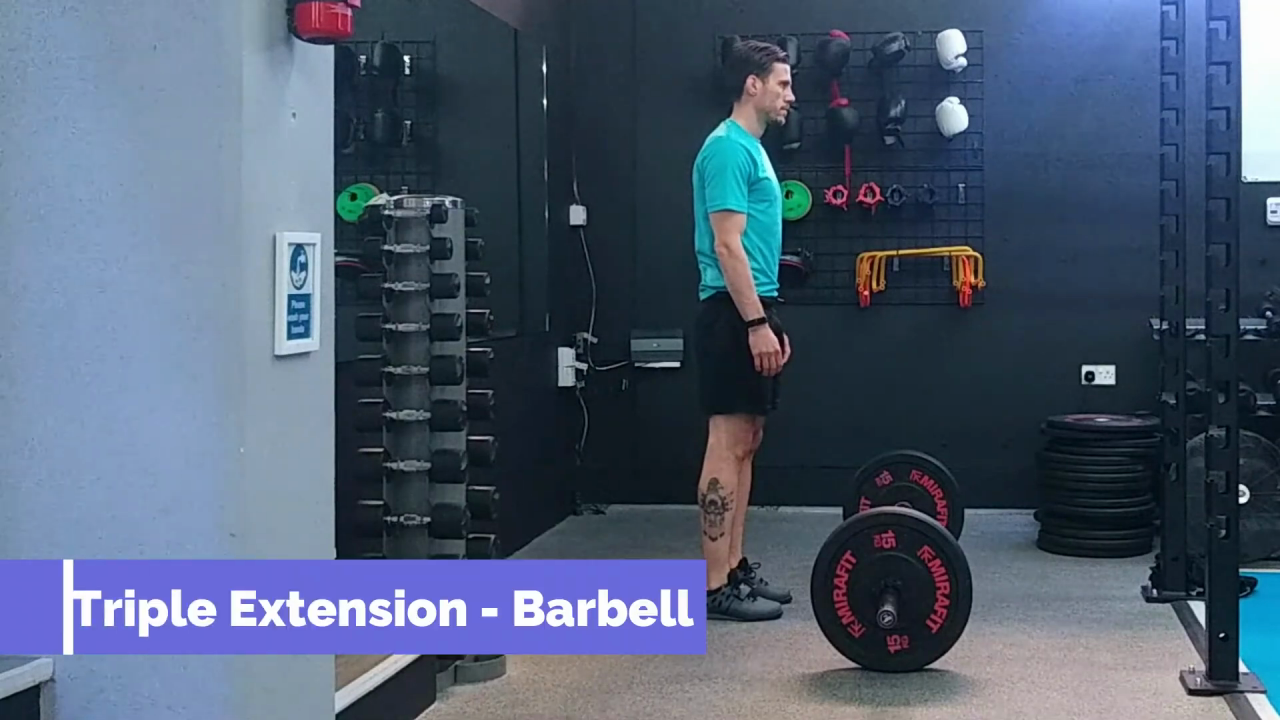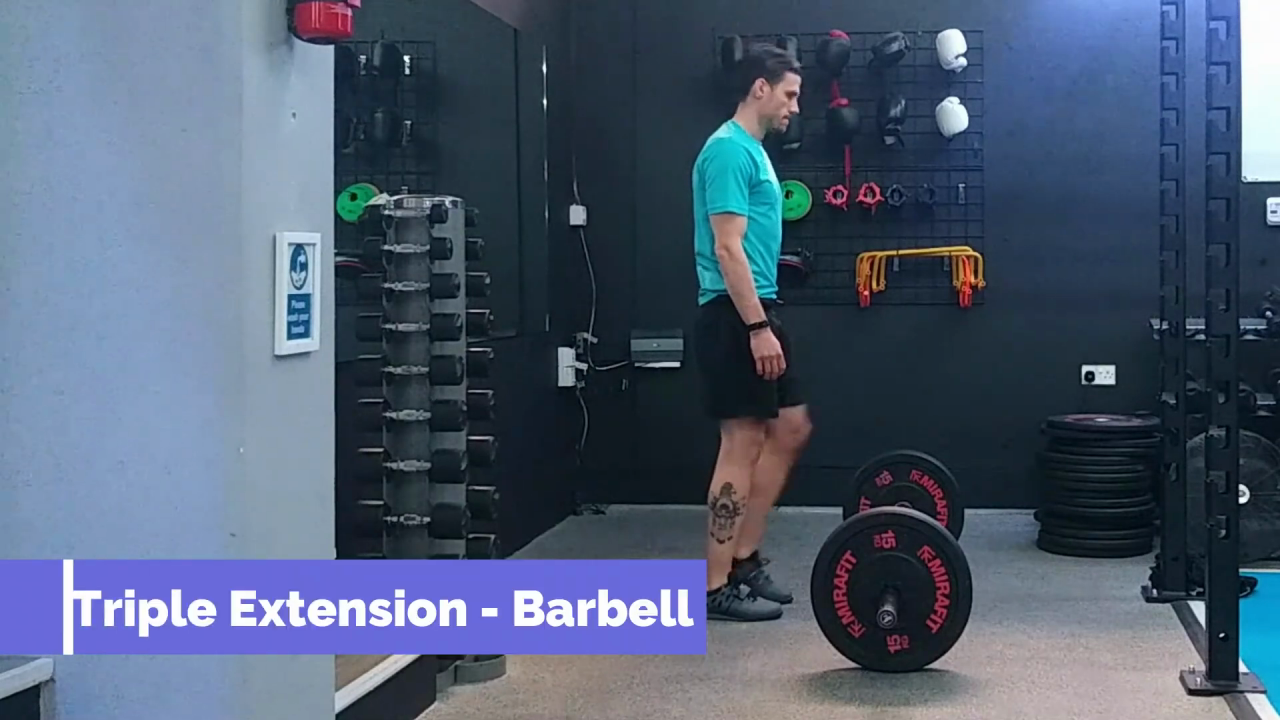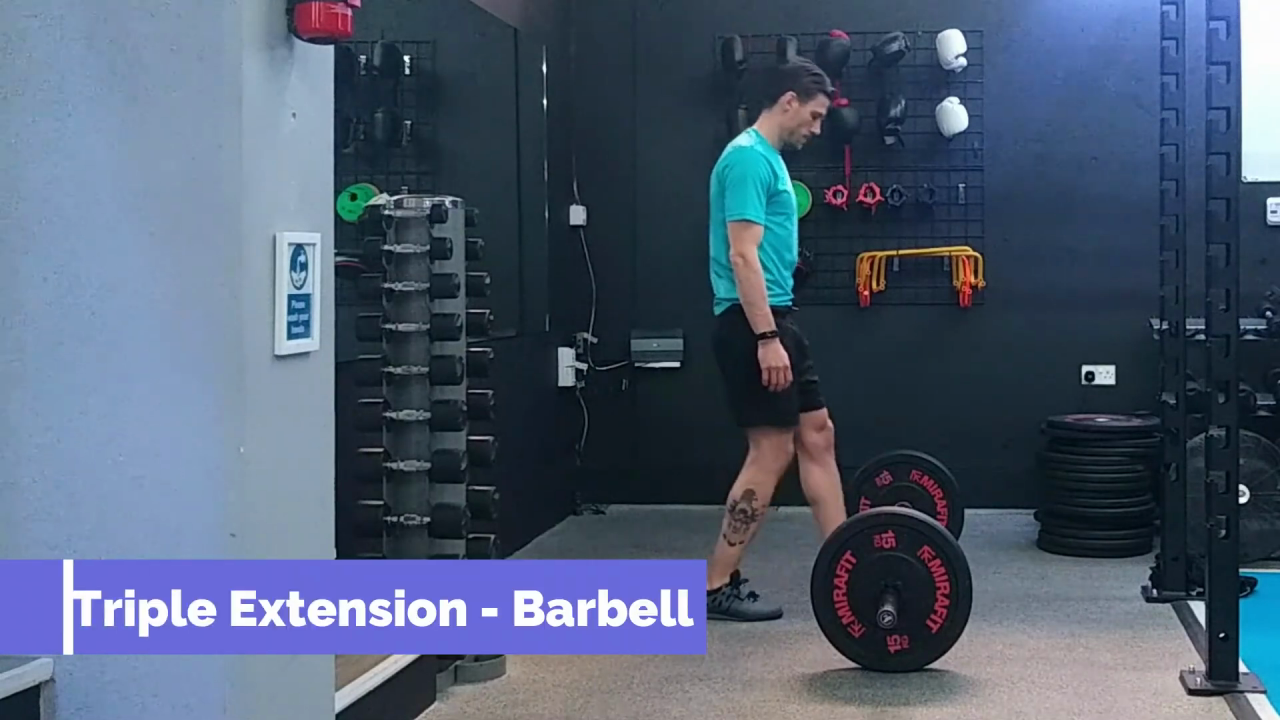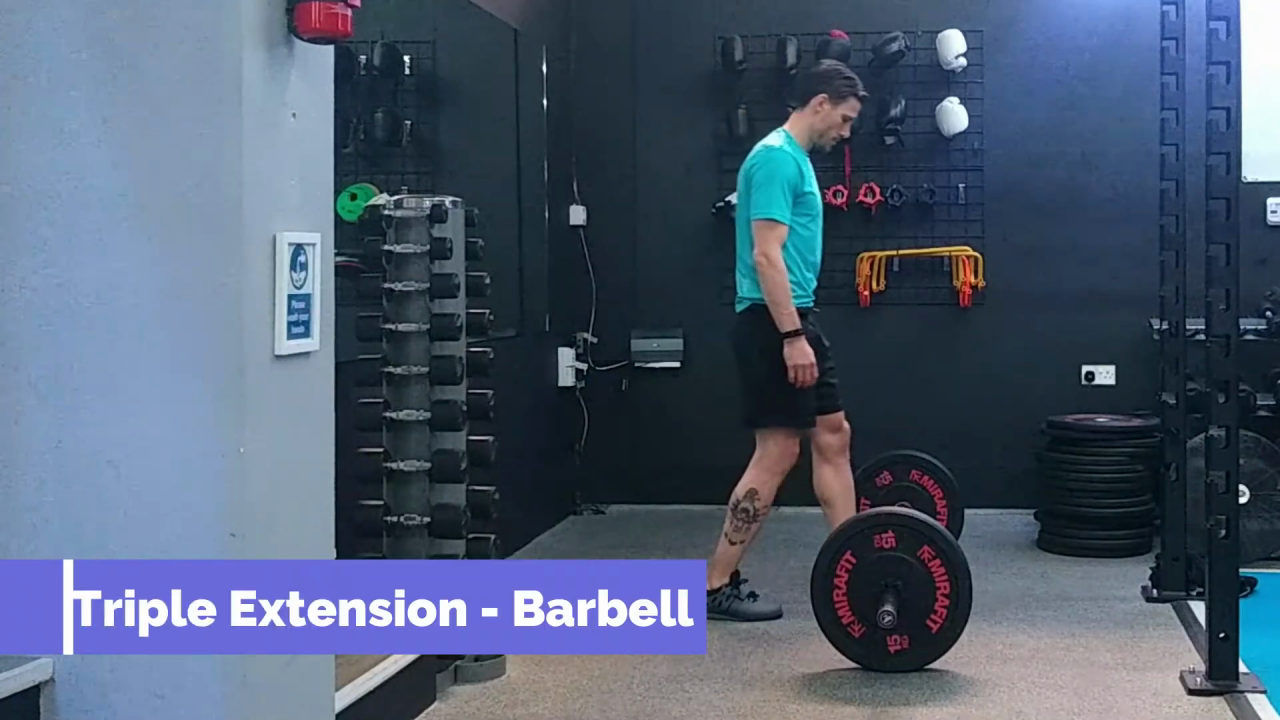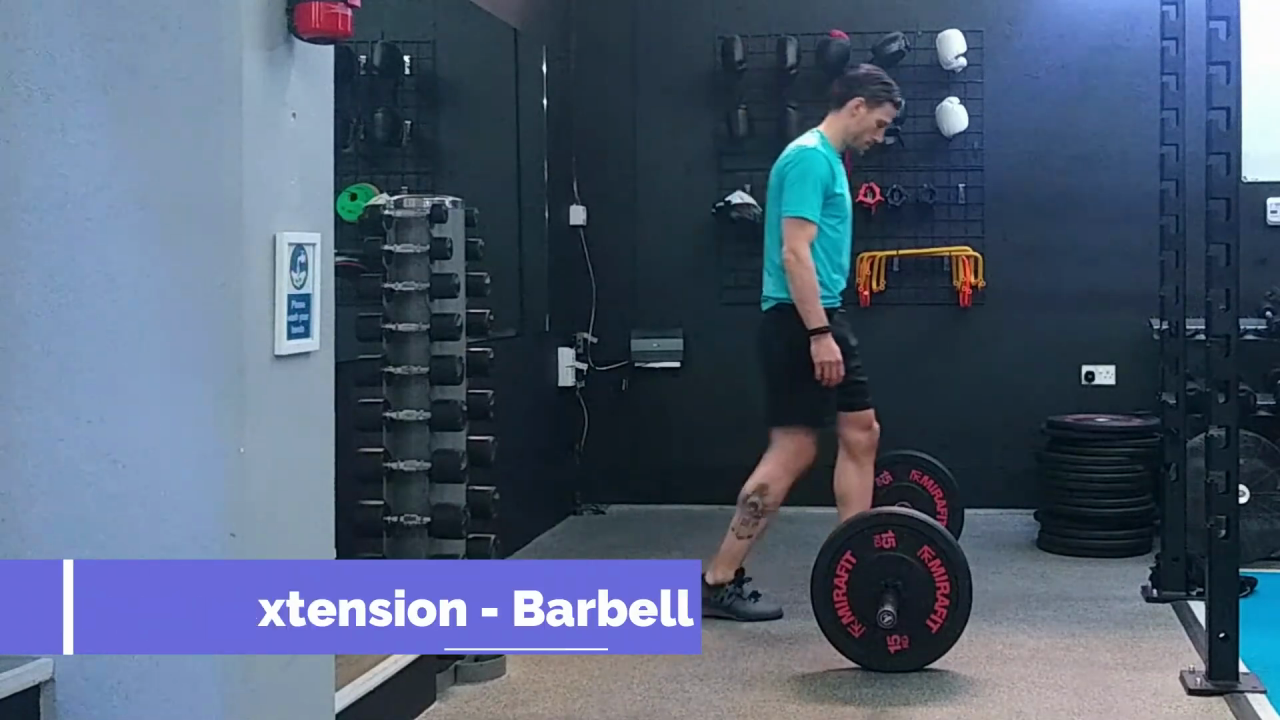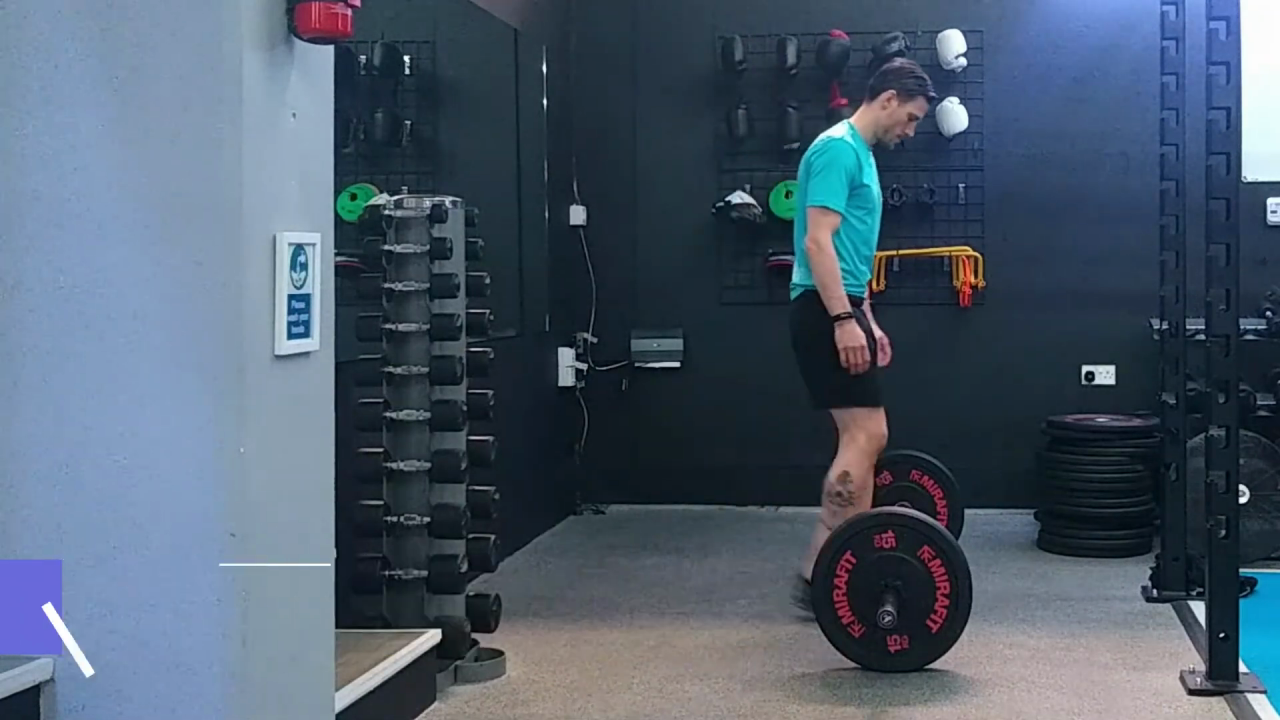
dt=0.2s
person 1, frame 1
left shoulder: (751, 147)
right shoulder: (728, 147)
right elbow: (728, 246)
left wrist: (769, 320)
right wrist: (756, 323)
left hip: (751, 312)
right hip: (733, 315)
left knee: (745, 445)
right knee: (728, 446)
left ankle: (734, 567)
right ankle: (714, 586)
person 1, frame 2
left shoulder: (750, 149)
right shoulder: (729, 150)
right elbow: (728, 249)
left wrist: (767, 322)
right wrist: (758, 326)
left hip: (753, 314)
right hip: (733, 318)
left knee: (789, 432)
right knee: (743, 448)
left ankle: (744, 560)
right ankle: (716, 586)
person 1, frame 3
left shoulder: (766, 157)
right shoulder: (748, 158)
right elbow: (743, 256)
right wrist: (766, 338)
left hip: (774, 320)
right hip: (752, 326)
left knee: (817, 438)
right knee: (773, 451)
right ankle: (717, 586)
person 1, frame 4
left shoulder: (794, 157)
right shoulder: (776, 158)
right elbow: (766, 255)
right wrist: (791, 335)
left hip: (796, 320)
right hip: (773, 324)
left knee: (833, 438)
right knee: (777, 454)
right ankle: (717, 585)
person 1, frame 5
left shoulder: (826, 159)
right shoulder: (809, 158)
right elbow: (794, 252)
right wrist: (818, 332)
left hip: (823, 318)
right hip: (800, 323)
left knee: (861, 435)
right knee: (792, 453)
right ankle: (719, 581)
person 1, frame 6
left shoulder: (859, 153)
right shoulder: (837, 149)
right elbow: (818, 241)
left wrist: (868, 321)
right wrist: (843, 318)
left hip: (844, 308)
right hip: (827, 309)
left knee: (868, 435)
right knee: (866, 435)
right ankle: (822, 569)
